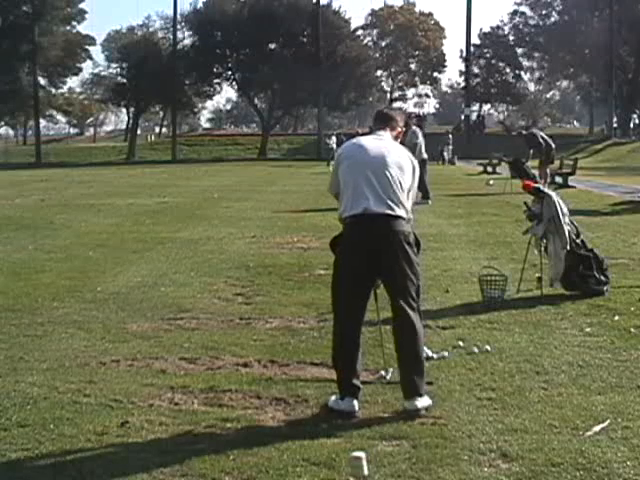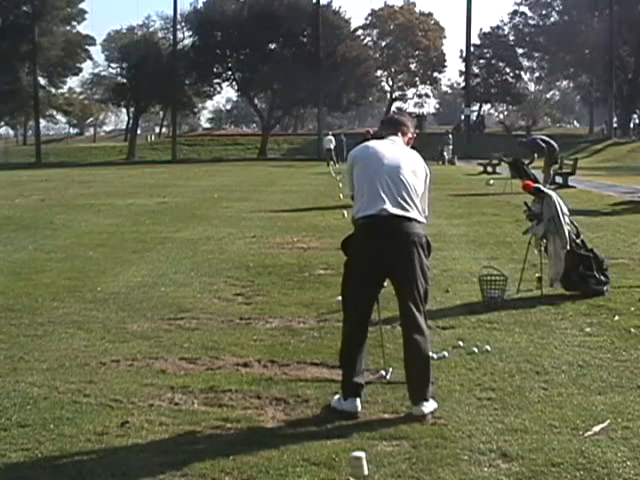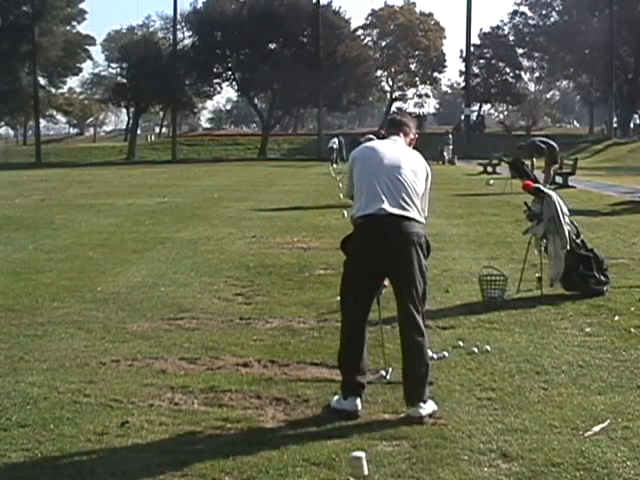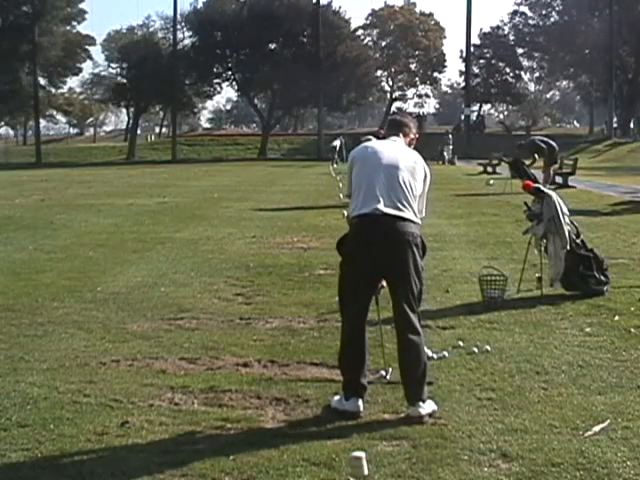
dt=1s
person 1, frame 1
left shoulder: (346, 150)
right shoulder: (406, 157)
left elbow: (337, 194)
right elbow: (407, 205)
left hip: (356, 231)
right hip: (395, 231)
left knee: (347, 316)
right knee: (407, 311)
left ankle: (348, 395)
right ankle: (414, 393)
person 1, frame 2
left shoulder: (359, 153)
right shoulder: (417, 161)
left hip: (369, 232)
right hip: (408, 233)
left knee: (356, 316)
right knee: (414, 317)
left ankle: (350, 395)
right ankle: (421, 399)
person 1, frame 3
left shoulder: (360, 153)
right shoulder: (419, 161)
right elbow: (422, 208)
left hip: (368, 231)
right hip: (408, 234)
left knee: (355, 315)
right knee: (412, 318)
left ankle: (351, 395)
right ankle: (418, 400)
person 1, frame 4
left shoulder: (360, 152)
right shoulder: (417, 161)
right elbow: (419, 212)
left hip: (364, 232)
right hip: (403, 234)
left knee: (353, 317)
right knee: (408, 318)
left ankle: (352, 396)
right ankle: (418, 400)
